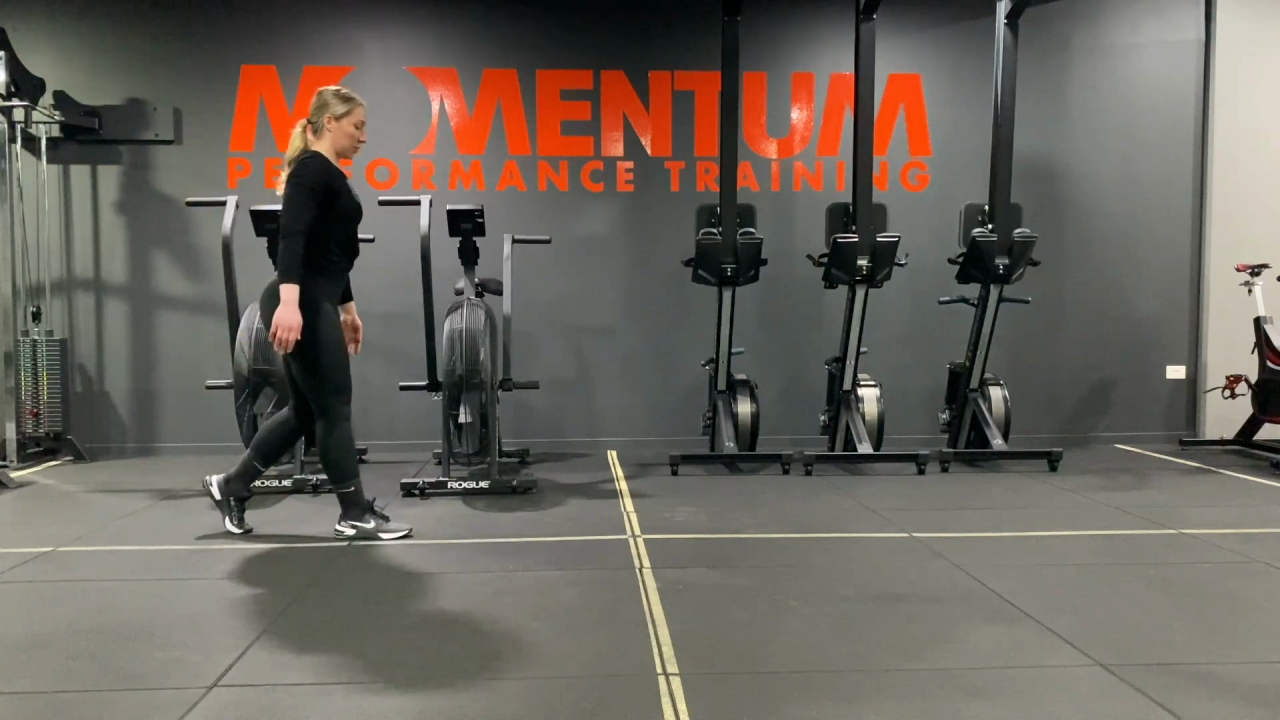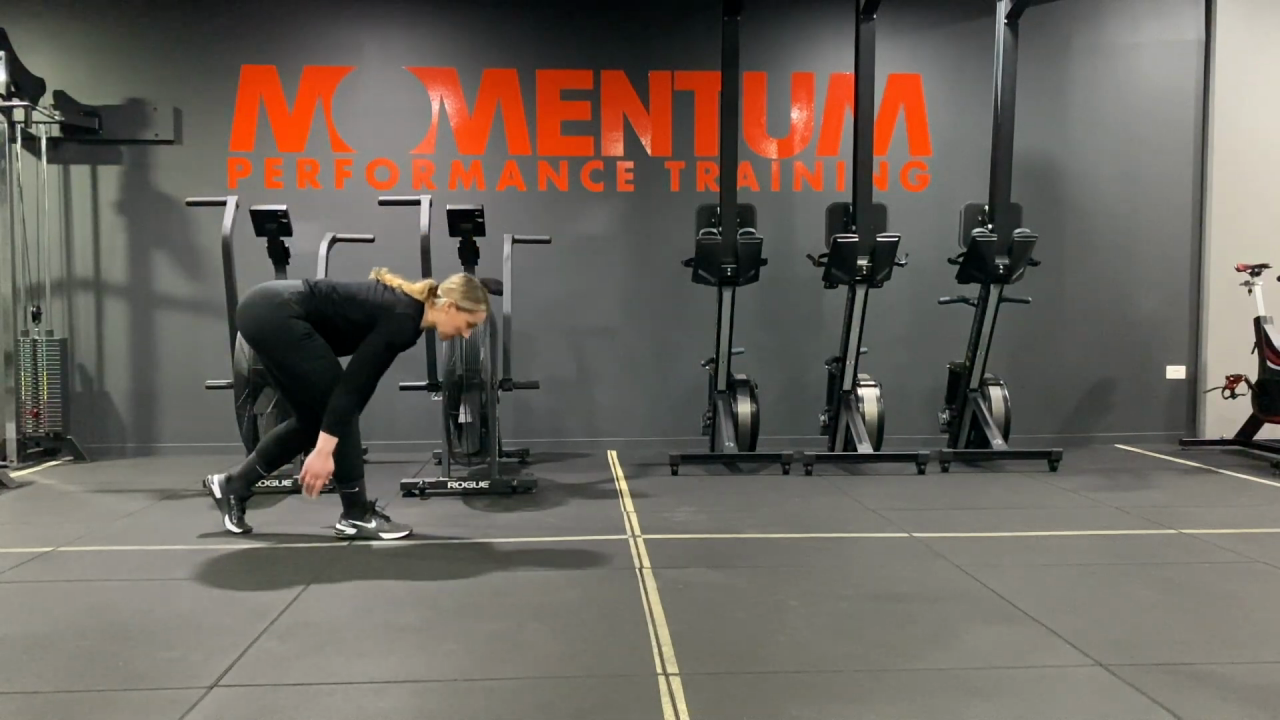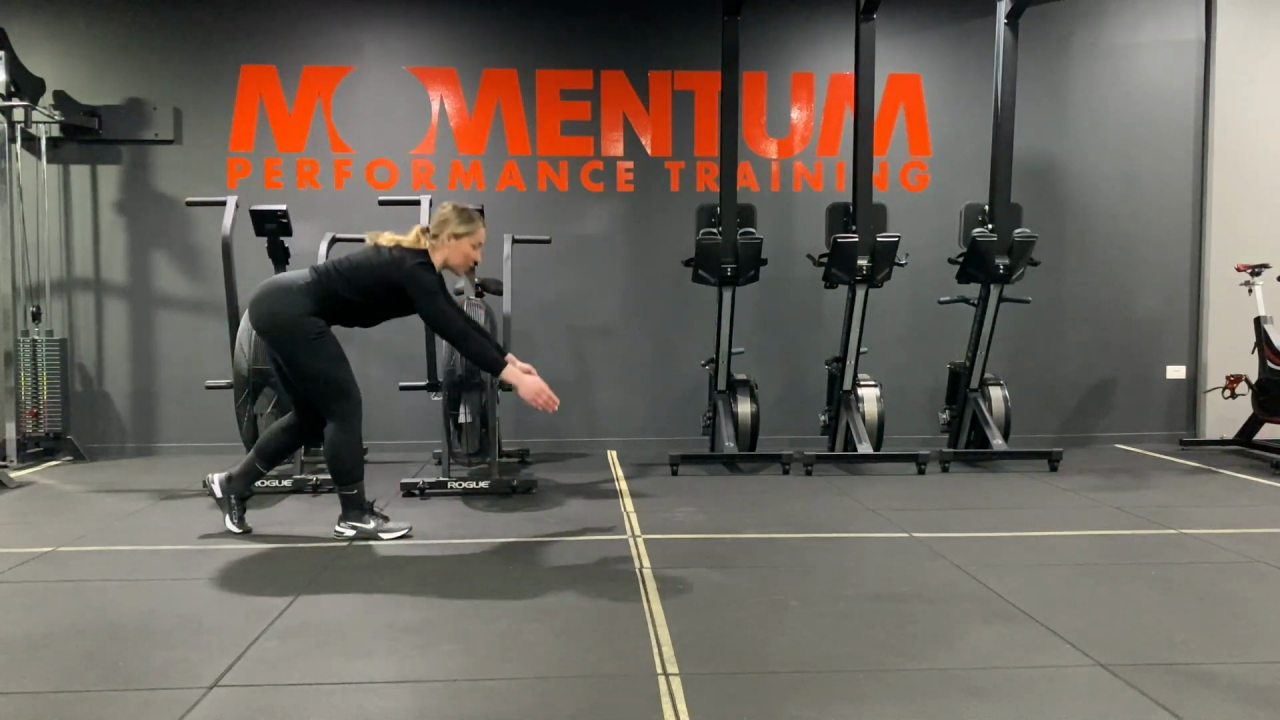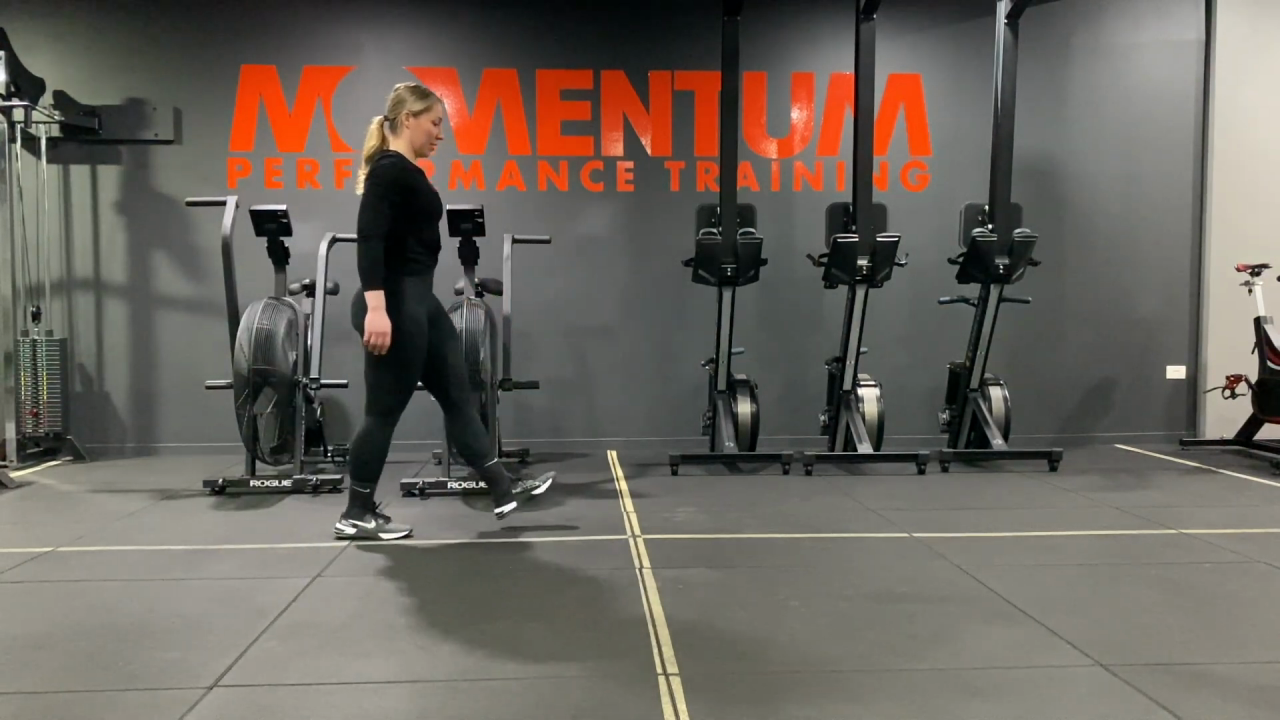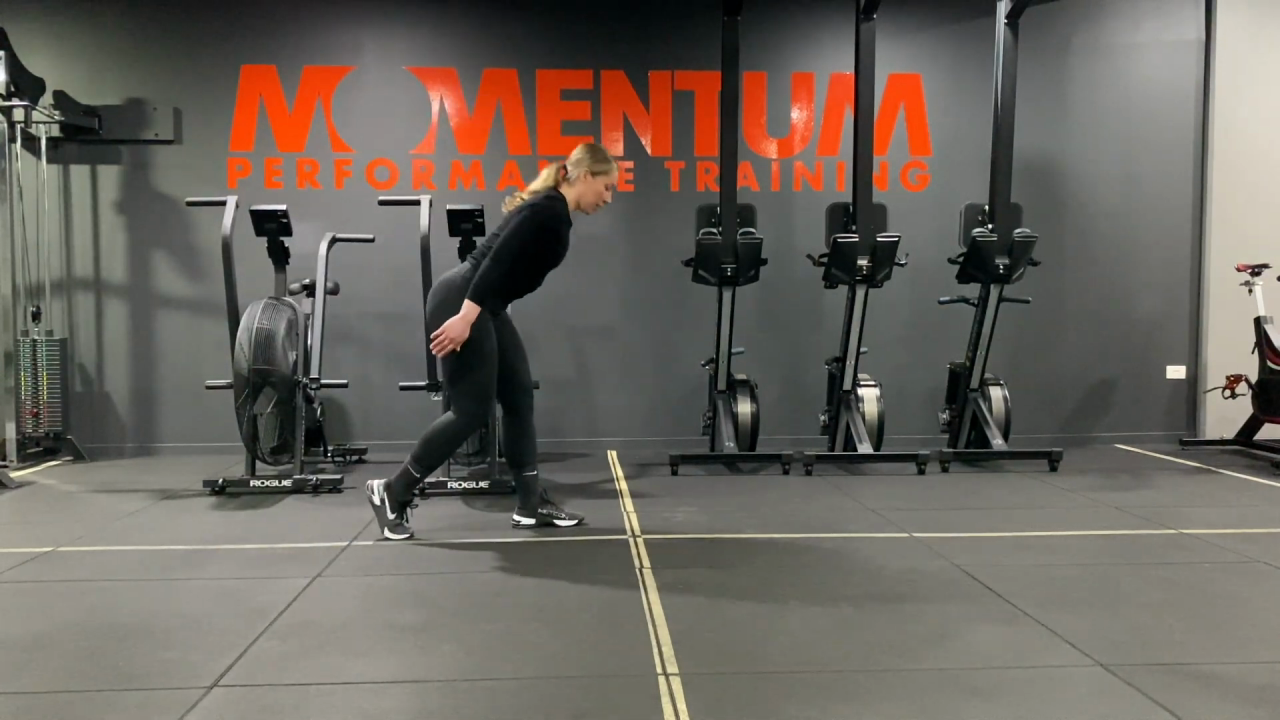
dt=1s
person 1, frame 1
left shoulder: (329, 173)
right shoulder: (311, 168)
right elbow: (292, 238)
left wrist: (347, 309)
right wrist: (288, 302)
left hip: (316, 301)
right hip: (302, 302)
left knee: (307, 408)
right knee: (333, 407)
left ankle: (231, 485)
right ankle: (355, 515)
person 1, frame 2
left shoulder: (406, 309)
right shoulder: (403, 320)
left elbow: (361, 380)
right elbow: (352, 384)
right wrist: (324, 451)
left hip: (267, 313)
right hip: (275, 317)
left knee: (312, 420)
right knee: (333, 413)
left ankle: (233, 486)
right ankle: (357, 515)
person 1, frame 3
left shoulder: (417, 267)
right shoulder: (414, 270)
left elbow: (462, 325)
right elbow: (457, 335)
left wrist: (512, 362)
right wrist: (514, 377)
left hip: (280, 308)
right hip: (288, 312)
left knee: (313, 414)
right knee: (343, 406)
left ankle: (234, 484)
right ankle: (355, 517)
person 1, frame 4
left shoulder: (407, 172)
right shoulder: (388, 169)
right elbow: (370, 241)
right wrist: (376, 308)
left hip: (420, 301)
right hip: (395, 303)
left knee: (458, 394)
right knee: (385, 409)
left ankle: (502, 489)
right ankle: (357, 514)
person 1, frame 5
left shoulder: (553, 211)
right shoulder: (549, 210)
right elbow: (497, 259)
left wrist: (474, 312)
right wrist: (464, 317)
left hip: (483, 305)
right hip: (464, 304)
left knee: (519, 399)
right knee: (471, 410)
left ankle: (531, 503)
right ankle: (392, 494)
